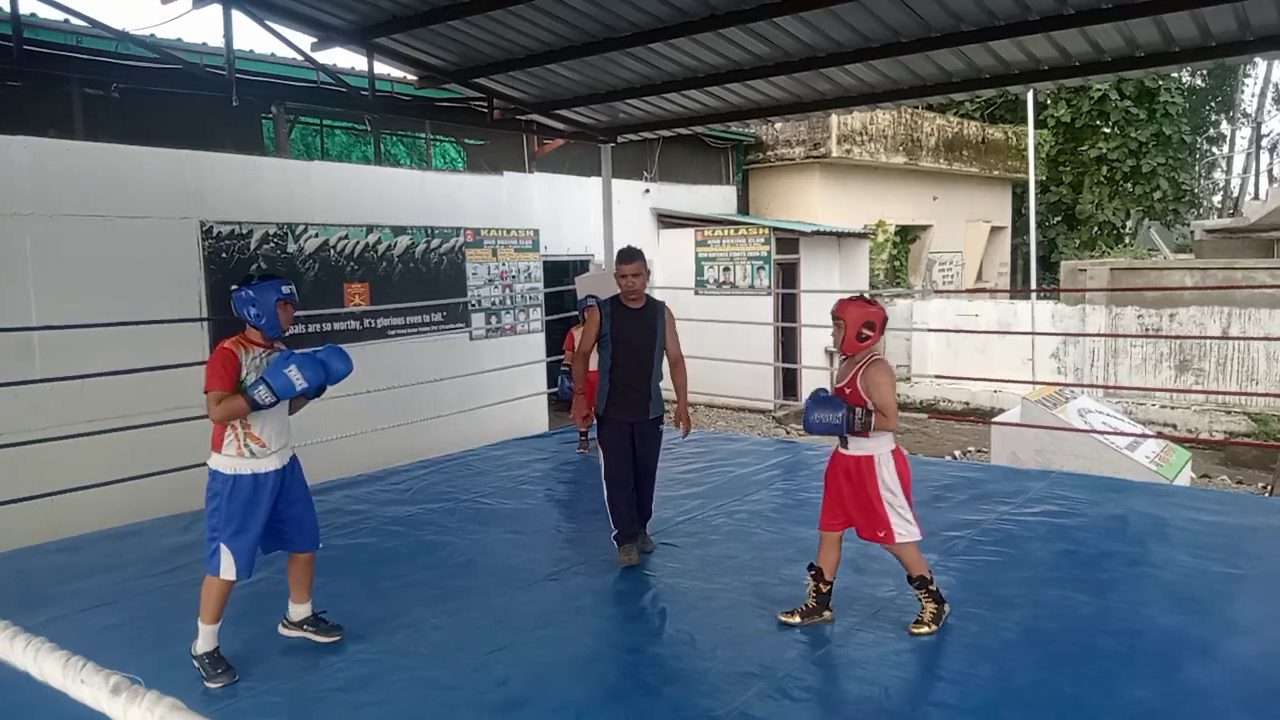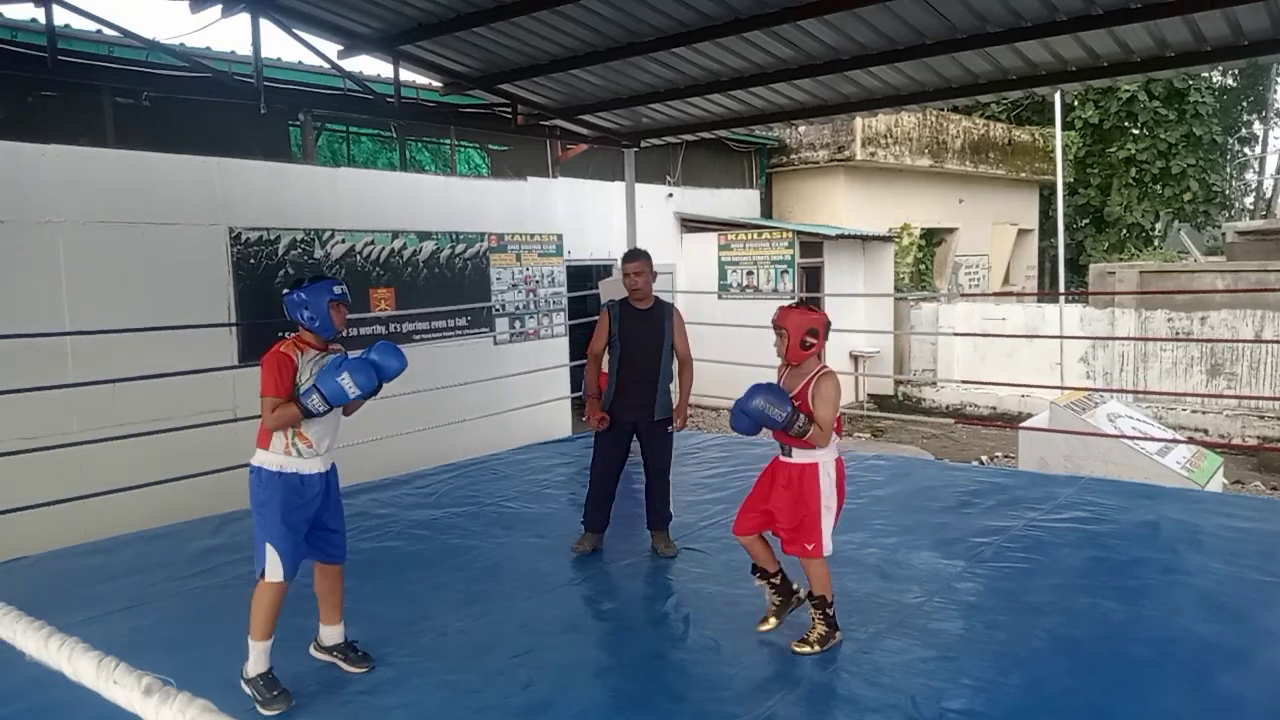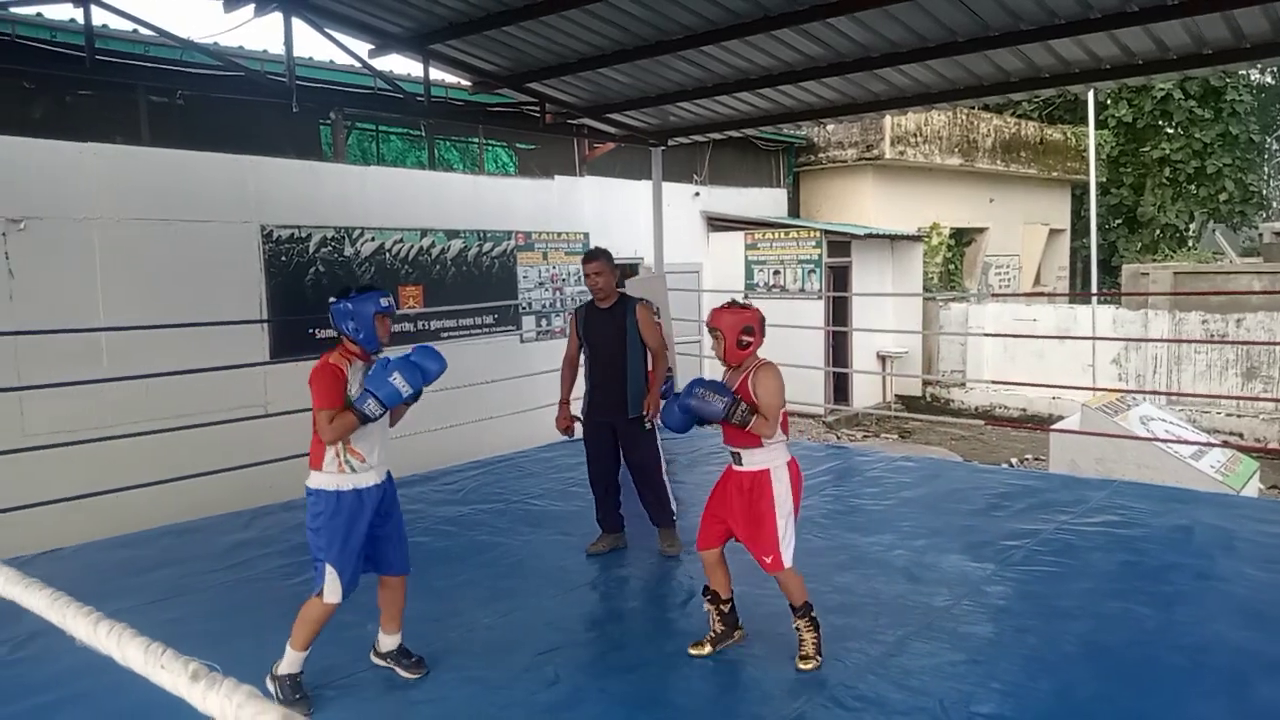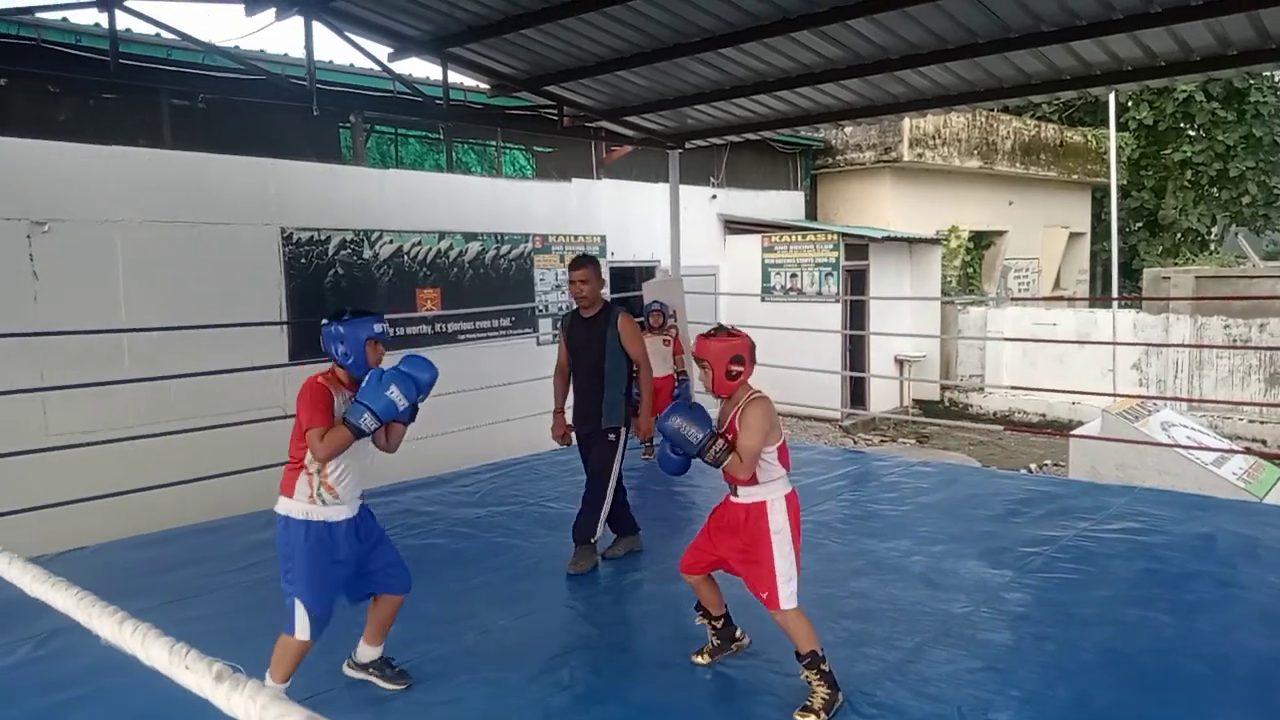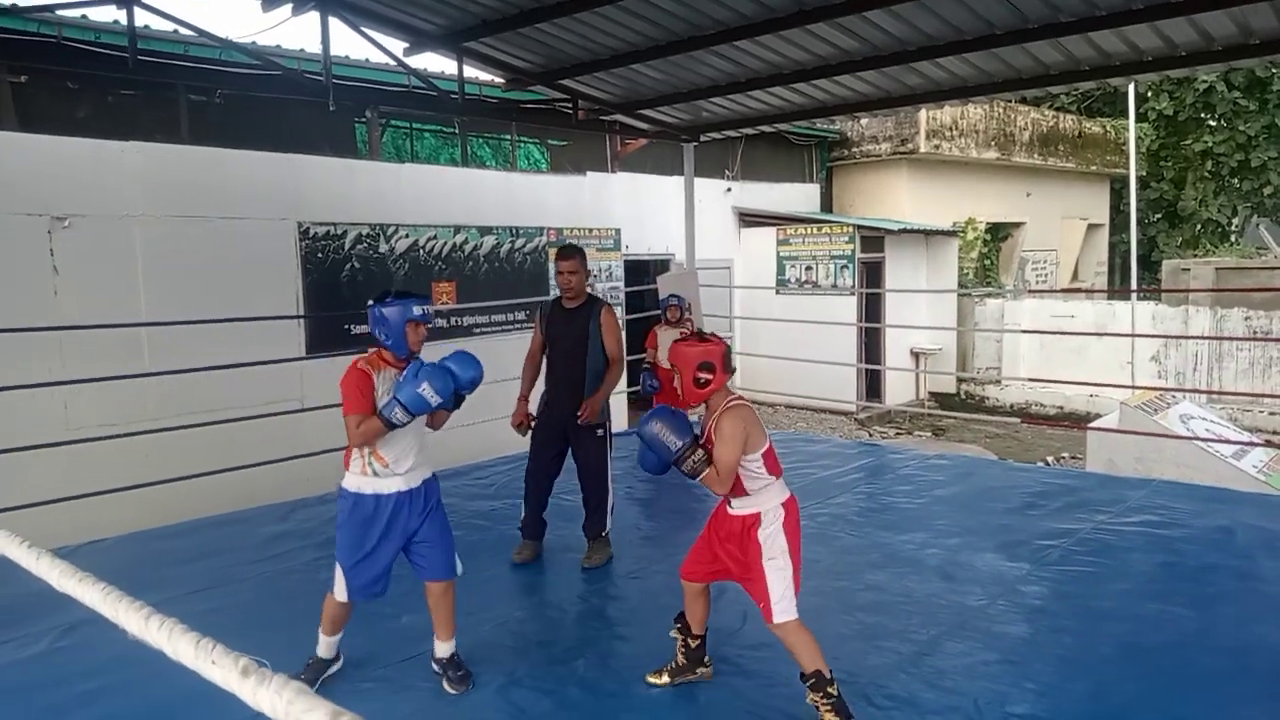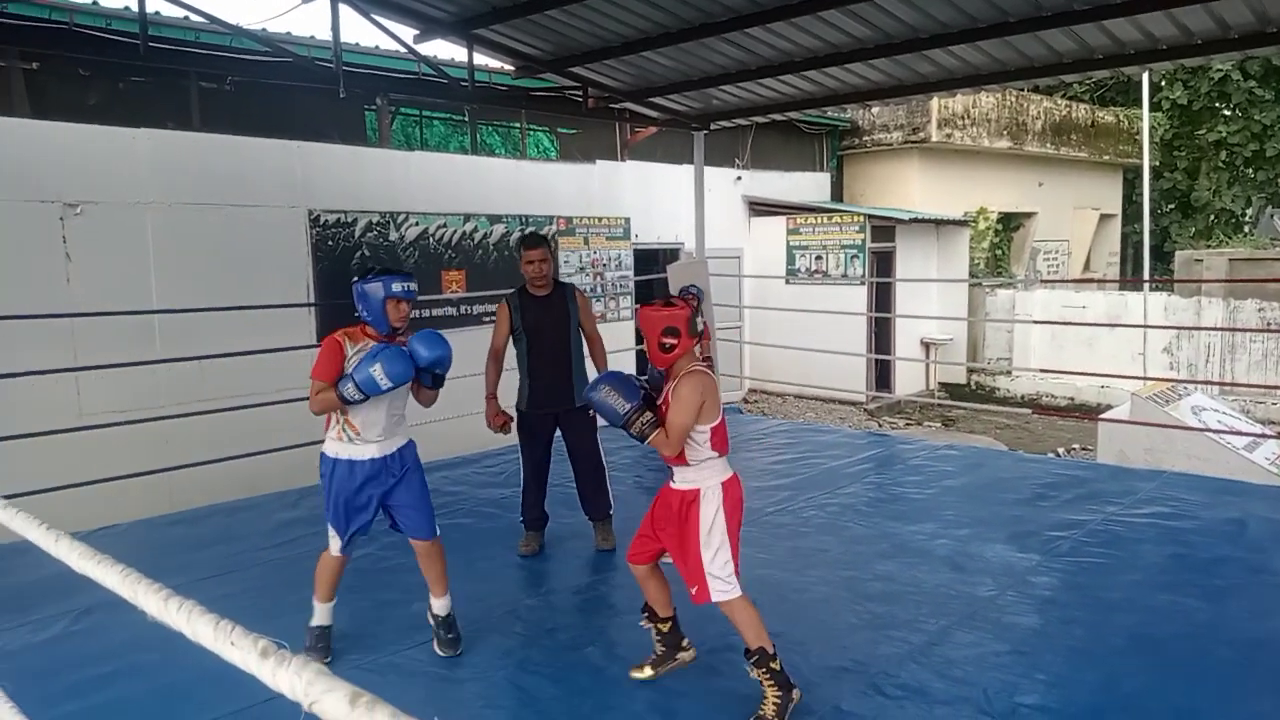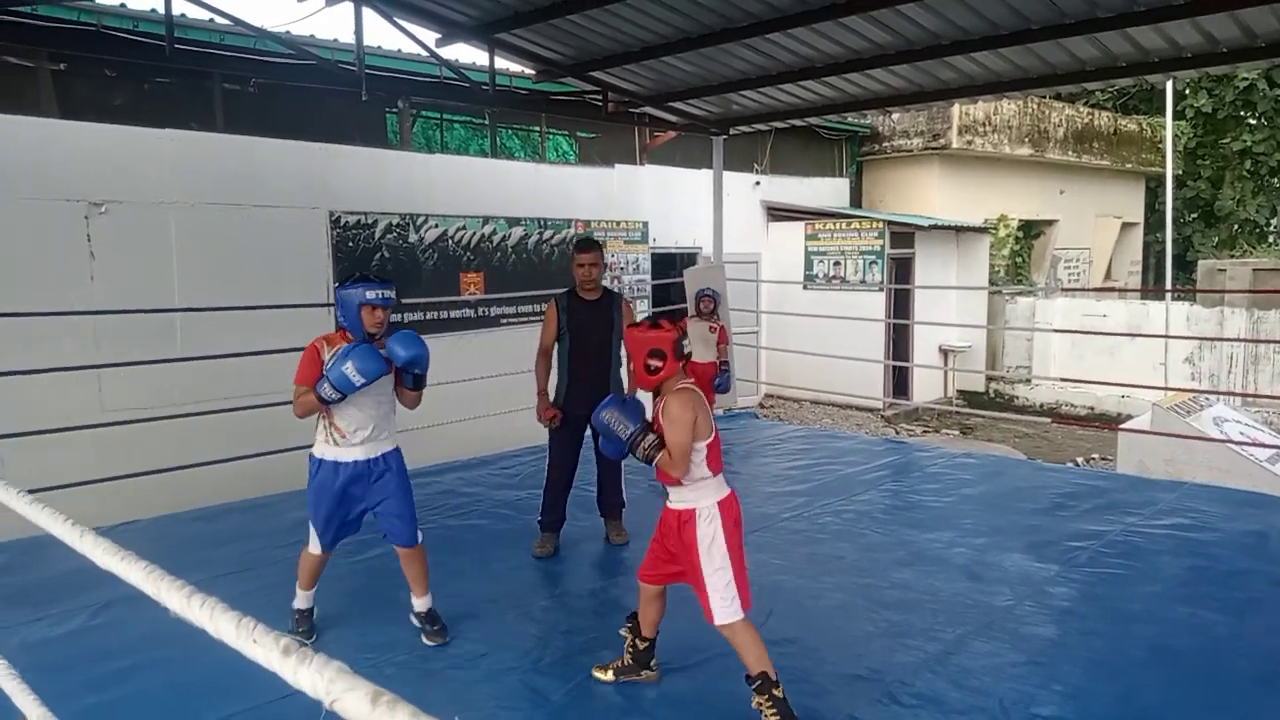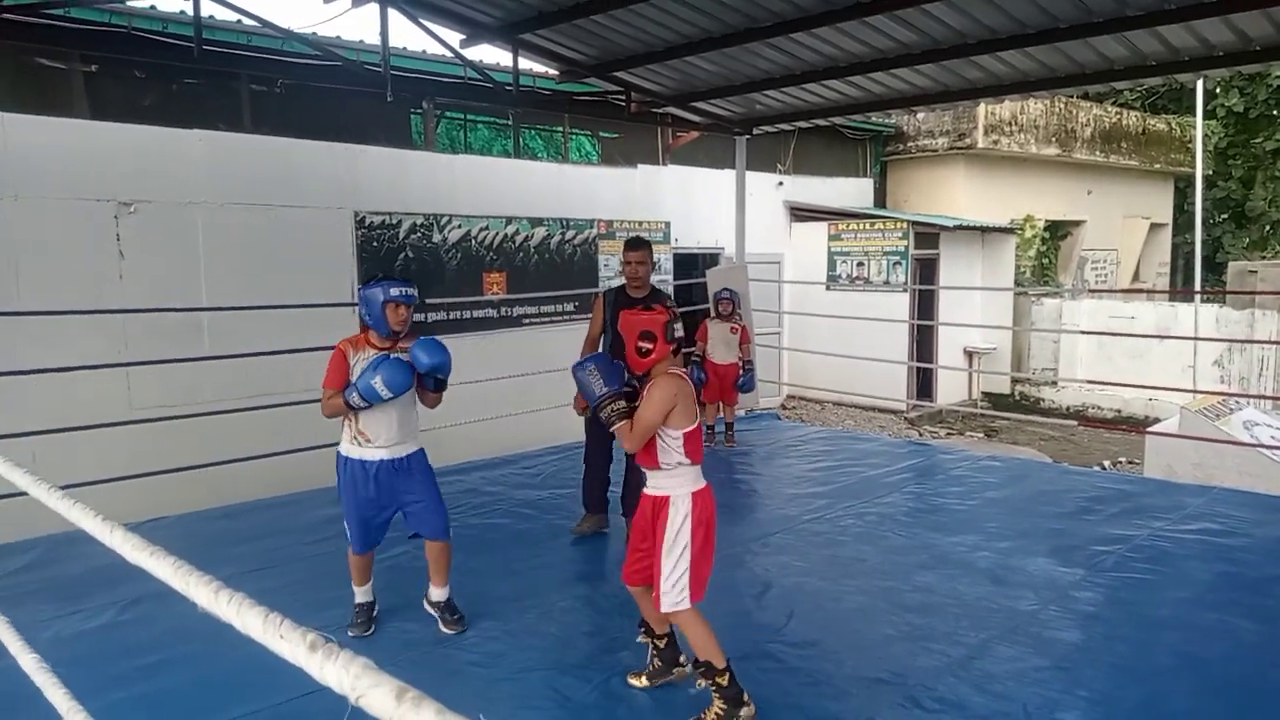
dt=0.5s
person 1, frame 1
left shoulder: (281, 352)
right shoulder: (228, 354)
right elbow: (217, 411)
left wrist: (314, 382)
right wrist: (269, 388)
left hip: (282, 466)
right hip: (238, 475)
left knee: (303, 545)
right knee: (227, 566)
left ankle: (299, 617)
right ankle: (205, 647)
person 1, frame 2
left shoulder: (335, 352)
right shoulder: (282, 356)
left elbow: (346, 408)
right elbow: (271, 419)
left wrist: (369, 380)
right wrist: (320, 398)
left hip: (319, 472)
right hip: (279, 475)
left knee: (331, 560)
right knee: (277, 573)
left ankle: (331, 640)
right ankle: (256, 669)
person 1, frame 3
left shoulder: (376, 364)
right shoulder: (331, 369)
right elbow: (329, 432)
left wrist: (409, 387)
right wrist: (375, 401)
left hip: (376, 484)
right hip: (336, 493)
left knee: (397, 571)
right knee: (332, 591)
left ankle: (388, 647)
right ankle: (285, 671)
person 1, frame 4
left shoulder: (365, 387)
right shoulder: (317, 390)
left elbow: (389, 443)
right elbow: (323, 449)
left wrist: (406, 406)
right wrist: (370, 412)
left hip: (350, 516)
right hip: (307, 522)
left knee: (395, 586)
right knee: (305, 627)
left ankle: (366, 659)
person 1, frame 5
left shoulder: (419, 367)
right shoulder: (363, 371)
left elbow: (434, 421)
right elbow: (355, 432)
left wrist: (453, 394)
right wrist: (402, 406)
left hip: (417, 489)
right hip: (367, 496)
left knee: (440, 574)
right knee: (347, 587)
left ankle: (445, 653)
right ankle: (326, 653)
person 1, frame 6
left shoulder: (408, 345)
right shoulder: (340, 343)
left elbow: (426, 399)
right elbow: (317, 404)
left wrist: (434, 372)
right wrist: (359, 384)
left hip: (397, 457)
right hip: (346, 462)
left knee: (424, 536)
right knee: (336, 547)
left ankle: (441, 614)
right ankle: (320, 625)
person 1, frame 7
left shoulder: (390, 348)
right shoulder: (322, 349)
left elbow: (410, 401)
right elbow: (300, 407)
left wrist: (415, 372)
right wrist: (337, 386)
left hip: (382, 460)
right hip: (333, 464)
left knee: (407, 539)
right knee: (320, 544)
left ankle: (422, 609)
right ankle: (303, 607)
person 1, frame 8
left shoulder: (413, 350)
right shoulder: (348, 351)
left elbow: (430, 401)
right elbow: (328, 407)
left wrist: (437, 376)
right wrist: (364, 393)
left hip: (407, 458)
right hip: (361, 463)
left knee: (438, 533)
right knee: (362, 543)
left ankle: (438, 598)
right ankle: (364, 603)
person 2, frame 1
left shoulder: (877, 370)
right shoulder: (847, 364)
left elbow: (889, 420)
left wrist: (848, 419)
right wrist: (822, 411)
left hip: (876, 462)
right hip: (846, 457)
left knee: (894, 536)
right knee: (829, 530)
left ankle: (933, 602)
right ankle: (818, 604)
person 2, frame 2
left shoulder: (824, 381)
right shoulder: (785, 371)
left elbow: (823, 437)
left wrist: (788, 419)
right wrist: (756, 415)
left hip: (818, 471)
right hip: (784, 465)
left knee: (810, 552)
right knee: (745, 530)
left ankle: (826, 626)
right ankle: (783, 593)
person 2, frame 3
left shoulder: (766, 374)
right shoulder: (731, 374)
left elbow: (770, 426)
left wrist: (725, 411)
right wrist: (699, 408)
left hip: (771, 475)
right hip: (738, 472)
left knee: (775, 562)
right knee: (708, 547)
left ankle: (808, 628)
right ankle: (726, 625)
person 2, frame 4
left shoulder: (756, 408)
right shoulder: (729, 404)
left elbow: (744, 468)
left wrist: (704, 441)
right wrist: (690, 444)
left hip: (771, 509)
right hip: (738, 504)
left knee: (781, 605)
right knee: (693, 568)
left ankle: (825, 686)
right ankle: (726, 636)
person 2, frame 5
left shoulder: (732, 418)
right shoulder: (717, 410)
left elbow: (719, 482)
left wrist: (682, 451)
right wrist: (680, 445)
left hip: (768, 518)
right hip: (734, 513)
left knee: (782, 619)
right knee: (693, 580)
right ankle: (692, 659)
person 2, frame 6
left shoulder: (692, 382)
right shoulder: (679, 376)
left elbow: (670, 446)
right elbow: (667, 426)
left wrist: (631, 412)
right wrist: (642, 402)
left hip: (709, 495)
right hip: (682, 489)
left knee: (725, 593)
right knee: (640, 561)
left ankle: (778, 684)
right ankle: (672, 644)
person 2, frame 7
left shoulder: (681, 402)
right shoulder: (671, 396)
left elbow: (675, 467)
left wrist: (637, 435)
right wrist: (638, 432)
left hip: (706, 514)
right hip: (680, 509)
left knee: (728, 617)
right knee: (650, 583)
right ankle: (636, 659)
person 2, frame 8
left shoulder: (667, 386)
right shoulder: (666, 381)
left elbow: (632, 441)
right elbow: (646, 427)
left wrist: (606, 399)
right wrist: (619, 397)
left hip: (681, 502)
right hip: (658, 497)
left knee: (676, 606)
right knee: (638, 582)
right ankle: (668, 659)
person 3, frame 1
left shoulder: (661, 313)
right shoulder: (601, 312)
left elbow: (675, 358)
right elbow: (582, 354)
left wrist: (682, 403)
right wrist: (579, 396)
left hip: (650, 410)
right hip: (611, 411)
left knee: (645, 473)
right knee: (617, 475)
left ankle: (640, 528)
right ankle: (626, 540)
person 3, frame 2
left shoulder: (670, 314)
right shoulder: (611, 314)
left elbow: (684, 360)
right elbow: (594, 357)
left wrist: (682, 402)
right wrist: (593, 400)
left hip: (657, 411)
right hip: (616, 410)
left knee: (658, 472)
right knee: (603, 471)
left ankle: (660, 531)
right ankle: (593, 531)
person 3, frame 3
left shoulder: (637, 310)
right shoulder: (580, 316)
left elbow: (659, 353)
right elbow: (571, 361)
left wrist: (654, 393)
right wrist: (564, 404)
left hip: (634, 409)
right hip: (595, 411)
left knee: (648, 469)
right knee: (600, 474)
left ankle: (667, 526)
right ankle: (611, 531)
person 3, frame 4
left shoulder: (620, 320)
right shoulder: (567, 323)
left elbow: (643, 366)
right elbow: (563, 370)
left wrist: (646, 413)
right wrist: (559, 413)
left hip: (613, 419)
right hip: (583, 418)
left knee: (599, 482)
right knee: (605, 481)
left ankle: (585, 545)
right ankle: (628, 534)
person 3, frame 5
left shoulder: (602, 313)
right shoulder: (546, 313)
left elbow: (617, 361)
right elbow: (534, 357)
left wrist: (599, 397)
right wrist: (522, 401)
left hip: (588, 413)
right hip: (550, 411)
left knee: (595, 477)
right knee: (537, 475)
left ankle: (598, 539)
right ankle: (531, 536)
person 3, frame 6
left shoulder: (574, 296)
right shoulder: (510, 305)
left elbow: (593, 339)
right elbow: (496, 353)
right wrist: (491, 398)
left hip: (576, 399)
right hip: (532, 403)
left knee: (588, 461)
right knee: (533, 467)
left ankle: (602, 522)
right ankle: (533, 528)
person 3, frame 7
left shoulder: (619, 305)
right shoulder: (558, 305)
right elbow: (545, 352)
left wrist: (632, 391)
right wrist: (542, 395)
left hip: (609, 400)
right hip: (568, 402)
left knee: (611, 462)
right knee: (559, 467)
left ankle: (613, 519)
right ankle: (549, 530)
person 3, frame 8
left shoulder: (663, 304)
right shoulder: (606, 300)
right elbow: (591, 343)
right knee: (595, 454)
left ankle: (634, 516)
right ankle: (595, 513)
